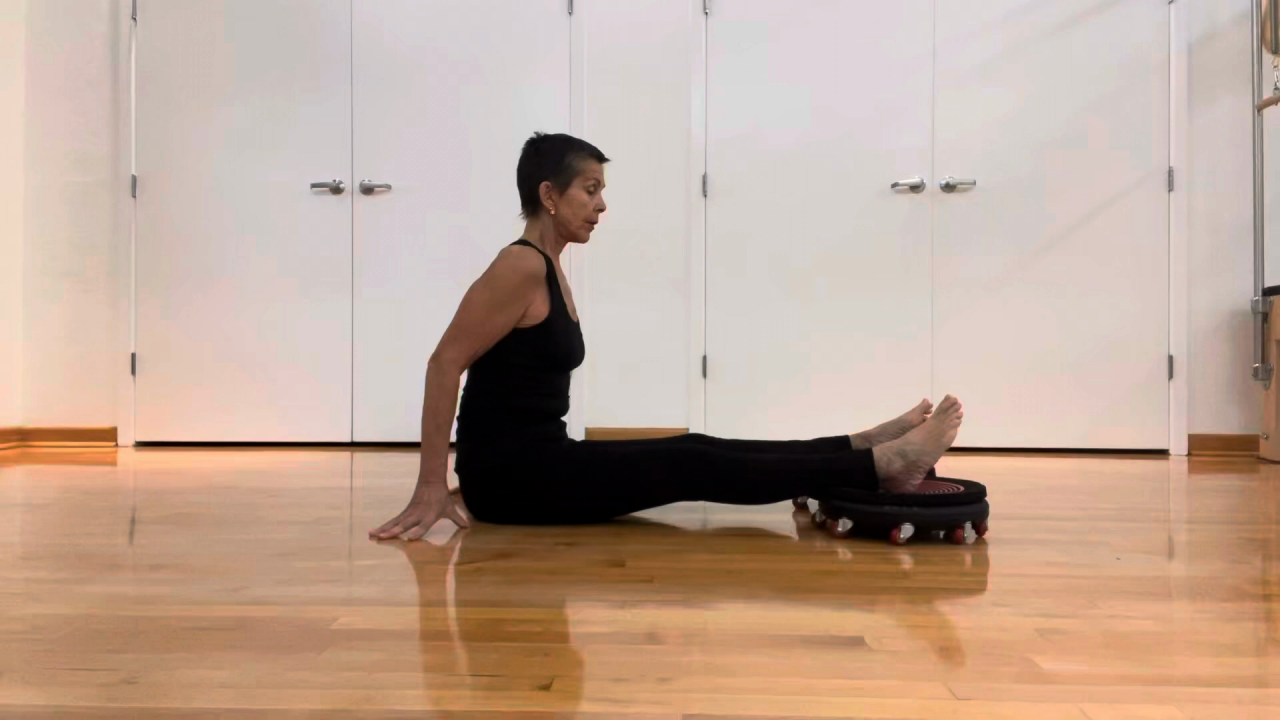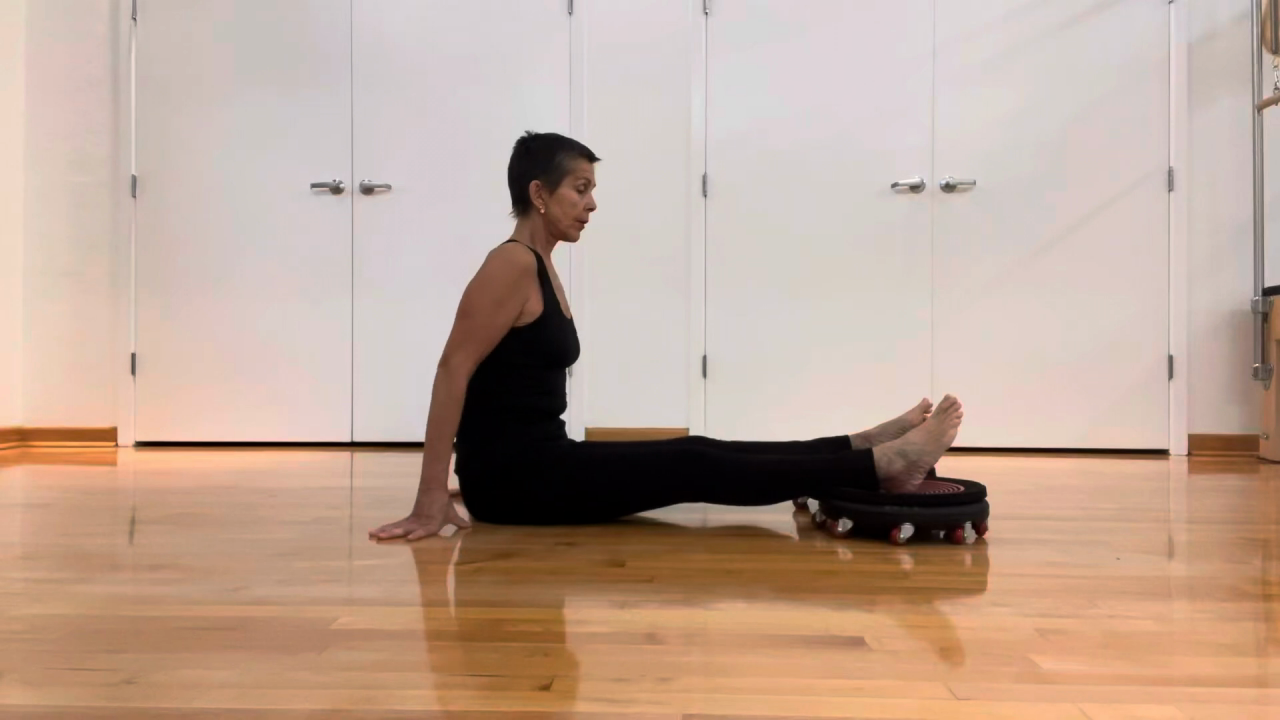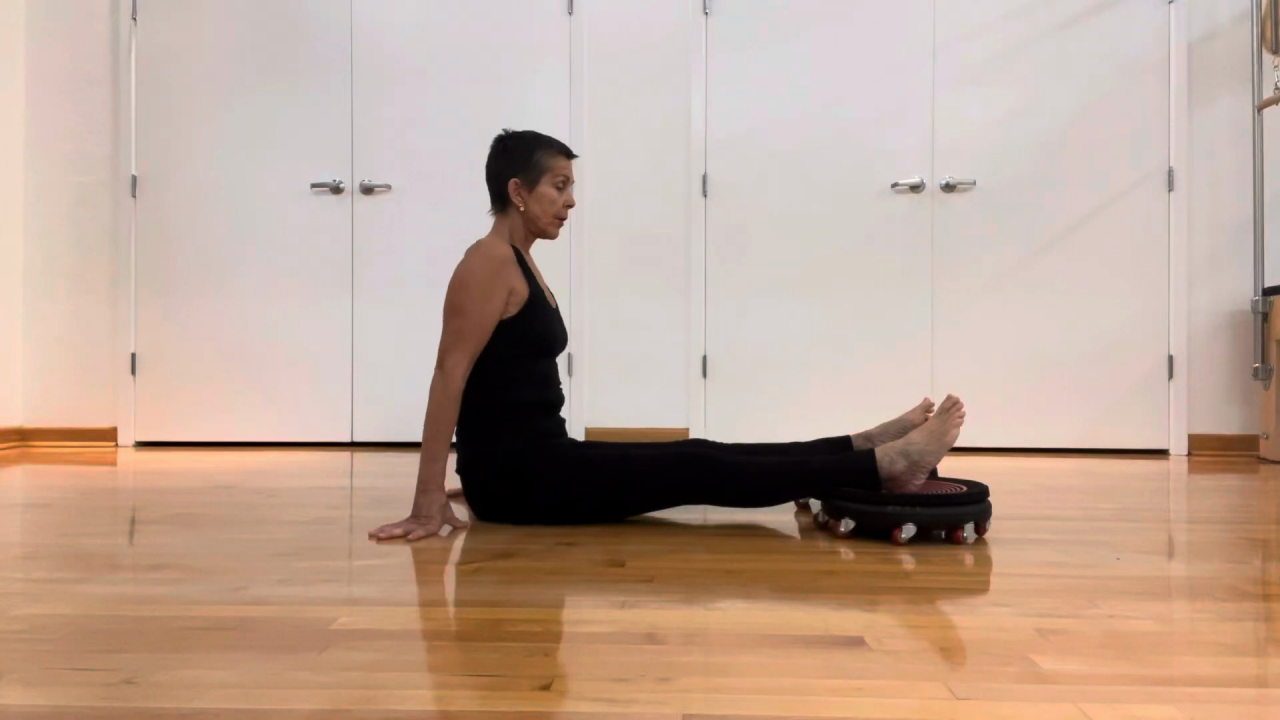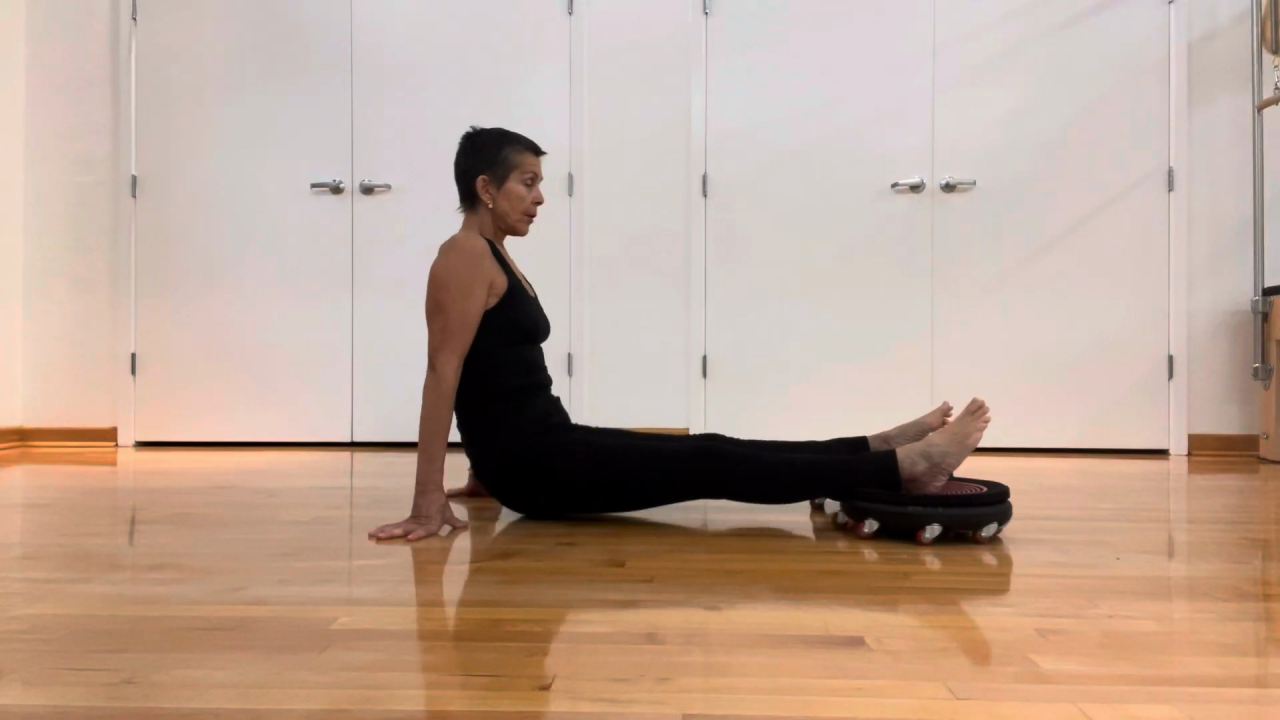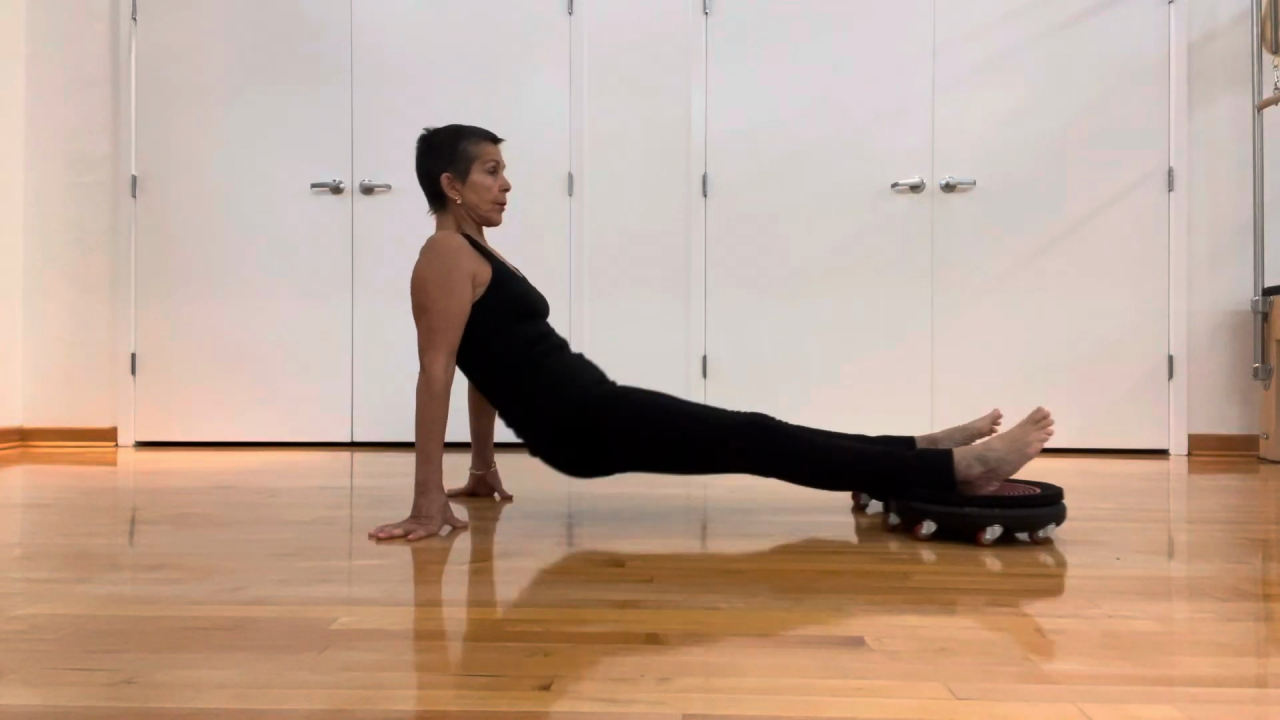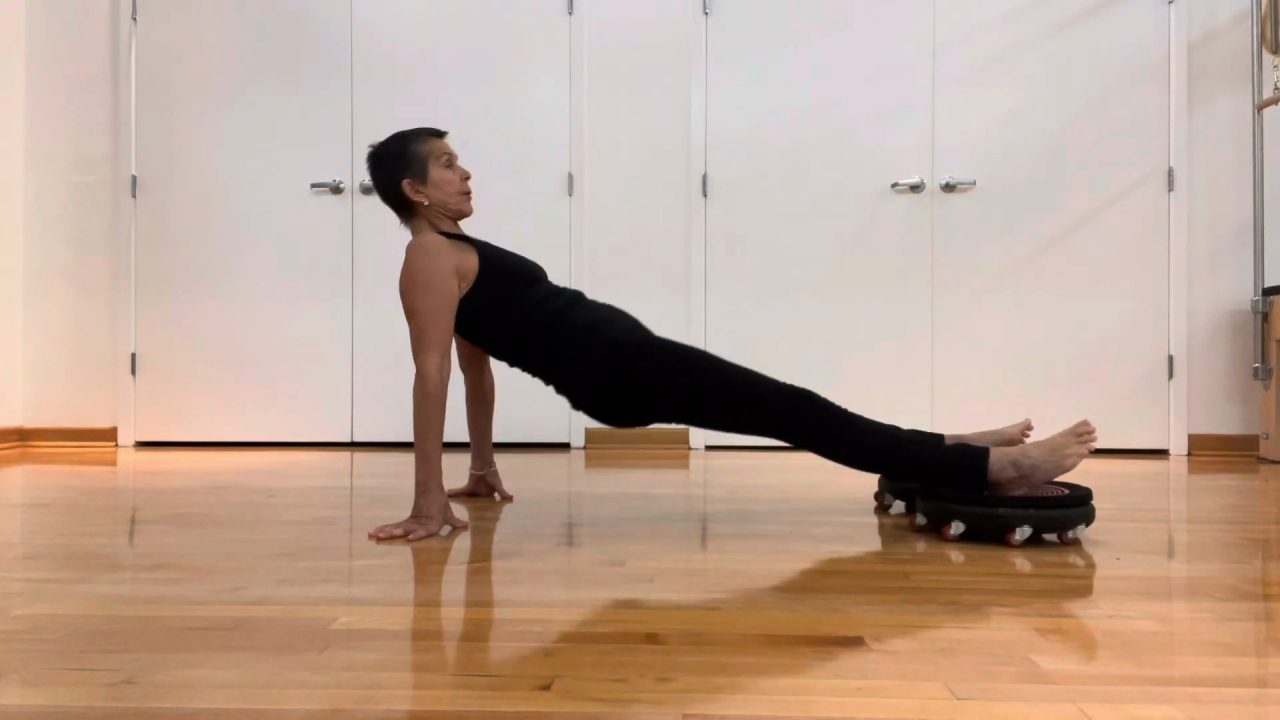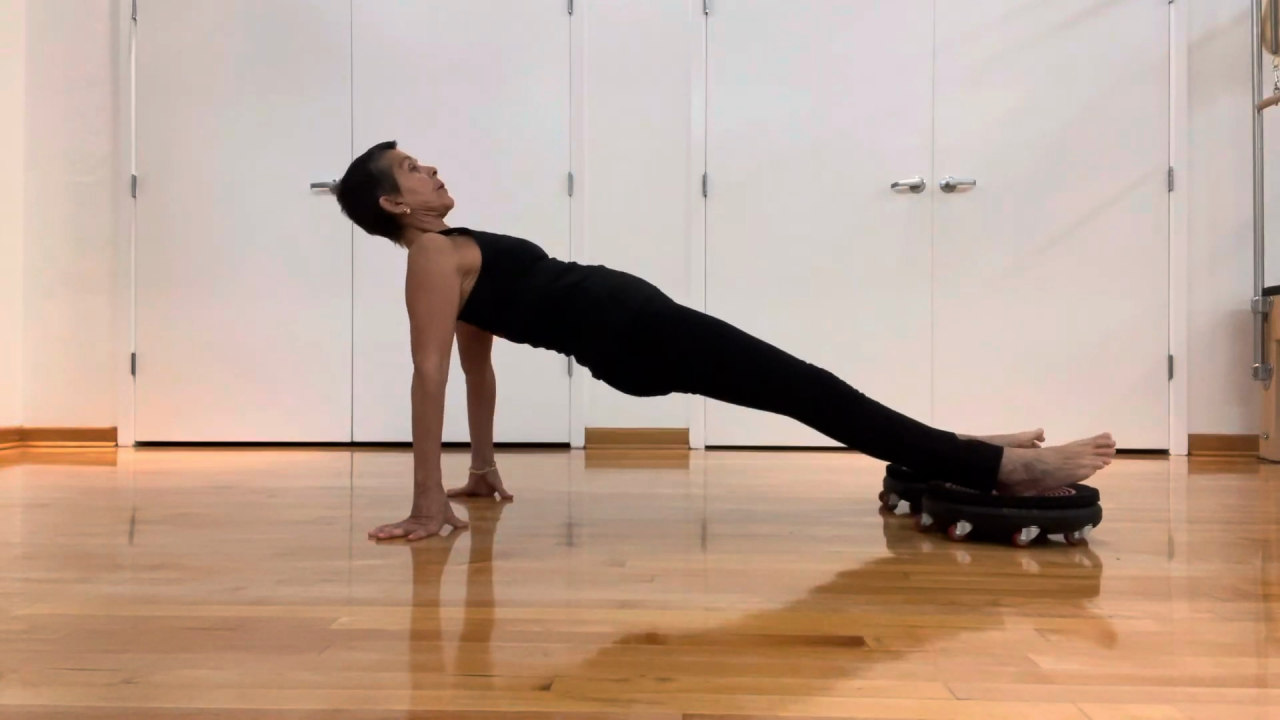
dt=0.3s
person 1, frame 1
left shoulder: (549, 268)
right shoulder: (521, 267)
right elbow: (444, 364)
right wrist: (430, 489)
left hip: (539, 462)
right hip: (507, 476)
left knee: (695, 453)
right knee: (690, 466)
left ankle: (861, 448)
right ankle: (882, 465)
person 1, frame 2
left shoulder: (542, 267)
right shoulder: (512, 264)
right elbow: (453, 371)
right wrist: (432, 497)
left hip: (538, 460)
right hip: (507, 477)
left knee: (694, 455)
right knee: (690, 468)
left ankle: (862, 448)
right ankle: (881, 465)
person 1, frame 3
left shoulder: (520, 262)
right shoulder: (490, 259)
right elbow: (450, 373)
left wrist: (445, 488)
right wrist: (429, 500)
left hip: (540, 458)
right hip: (512, 474)
left knee: (697, 457)
right knee: (695, 473)
left ankle: (865, 448)
right ankle: (886, 464)
person 1, frame 4
left shoulder: (496, 258)
right shoulder: (465, 255)
right elbow: (442, 373)
left wrist: (486, 470)
right wrist: (427, 501)
left hip: (547, 447)
right hip: (524, 460)
left knee: (709, 455)
right knee: (710, 466)
left ankle: (882, 450)
right ankle: (904, 466)
person 1, frame 5
left shoulder: (475, 254)
right shoulder: (445, 256)
left elbow: (483, 367)
right elbow: (436, 372)
left wrist: (484, 467)
right wrist: (429, 501)
left hip: (586, 409)
right hip: (576, 421)
left knee: (755, 436)
right knee: (754, 444)
left ankle: (928, 453)
right ankle: (959, 469)
person 1, frame 6
left shoulder: (459, 252)
right shoulder: (429, 258)
left elbow: (477, 363)
right elbow: (432, 373)
left wrist: (483, 466)
right wrist: (428, 502)
left hip: (618, 353)
right hip: (611, 368)
left knee: (787, 409)
right knee: (788, 413)
left ankle: (954, 450)
right ankle: (994, 469)
person 1, frame 7
left shoulder: (458, 254)
right shoulder: (431, 255)
left elbow: (477, 363)
right elbow: (431, 372)
right wrist: (427, 502)
left hip: (637, 319)
right hip: (633, 336)
left knee: (805, 390)
right knee: (810, 395)
left ankle: (978, 455)
right ankle: (1005, 469)
